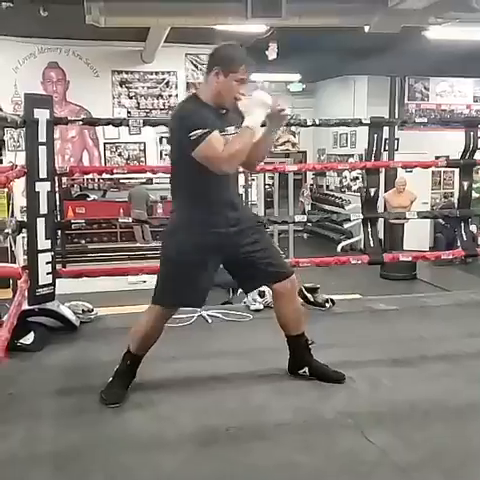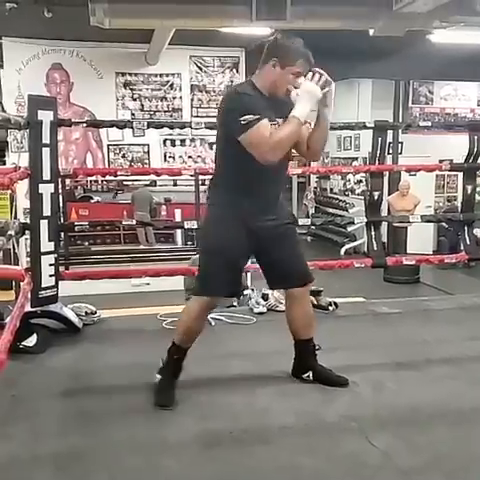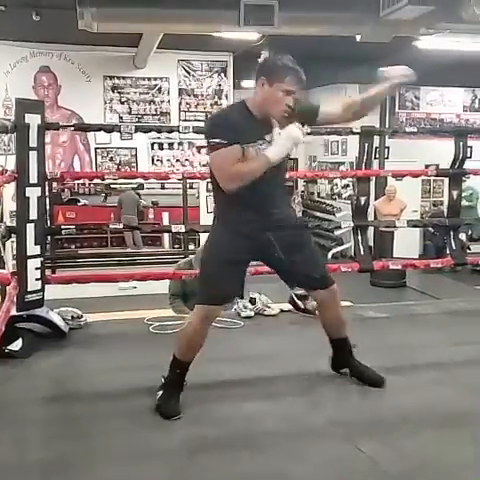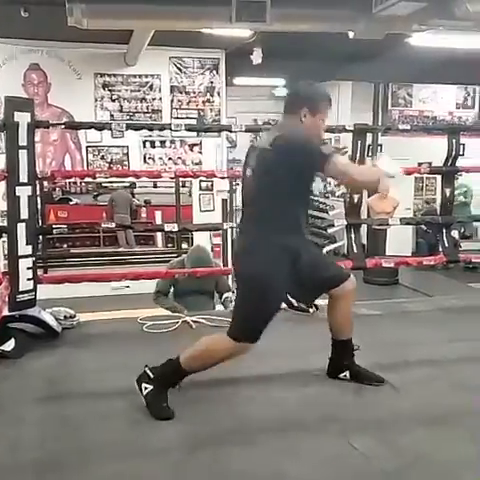
dt=0.4s
person 1, frame 1
left shoulder: (229, 109)
right shoulder: (187, 115)
left elbow: (248, 161)
right elbow: (224, 162)
left wrist: (271, 128)
right wrist: (253, 119)
left hip: (236, 220)
right hip: (194, 229)
left knee: (286, 283)
right knee: (162, 309)
left ankle: (301, 360)
right ankle: (123, 374)
person 1, frame 2
left shoulder: (284, 103)
right shoulder: (239, 99)
left elbow: (312, 152)
right elbow: (268, 151)
left wrist: (321, 106)
right wrist: (305, 107)
left hip: (273, 213)
right hip: (230, 215)
left knee: (299, 288)
right knee: (206, 298)
left ankle: (306, 364)
right ankle: (169, 372)
person 1, frame 3
left shoulder: (290, 113)
right shoulder: (226, 122)
left elbow: (347, 111)
right elbow: (229, 180)
left wrist: (386, 87)
right wrist: (277, 150)
left hip: (281, 223)
right hip: (235, 228)
left knee: (326, 291)
right knee: (208, 309)
left ankle: (344, 360)
right ankle: (172, 384)
person 1, frame 4
left shoulder: (268, 141)
right shoulder: (299, 145)
right elbow: (358, 179)
right wrist: (381, 175)
left hip: (280, 244)
right hip: (263, 255)
left knee: (344, 287)
right knee: (241, 340)
left ankle: (342, 363)
right ankle: (157, 377)
